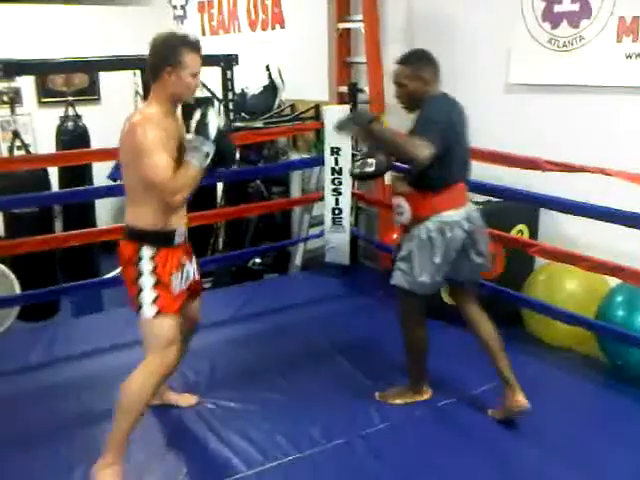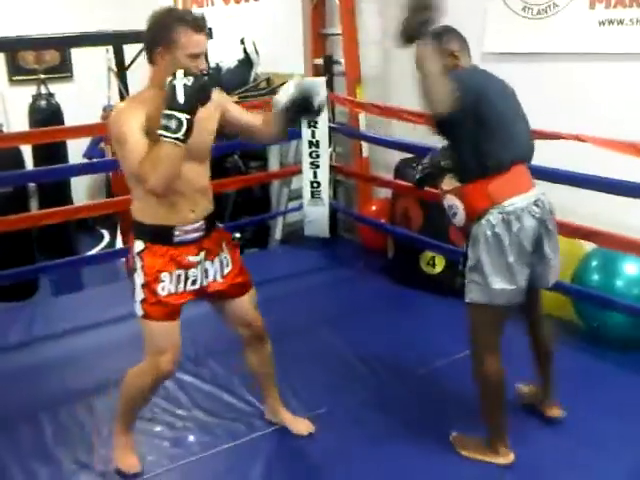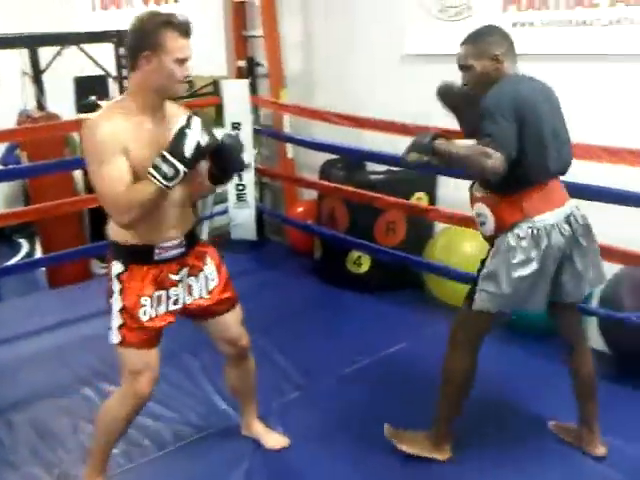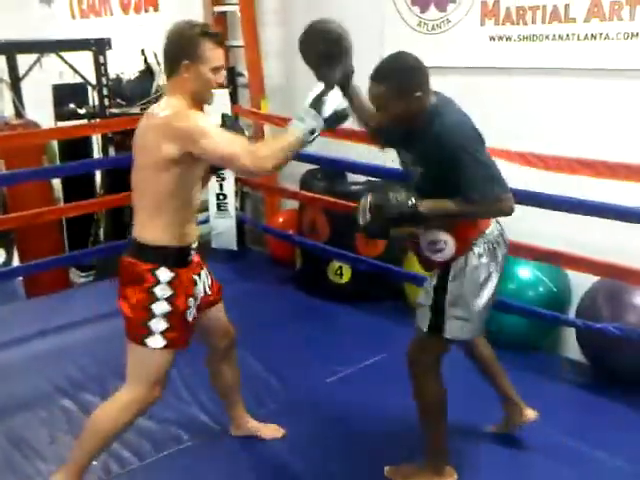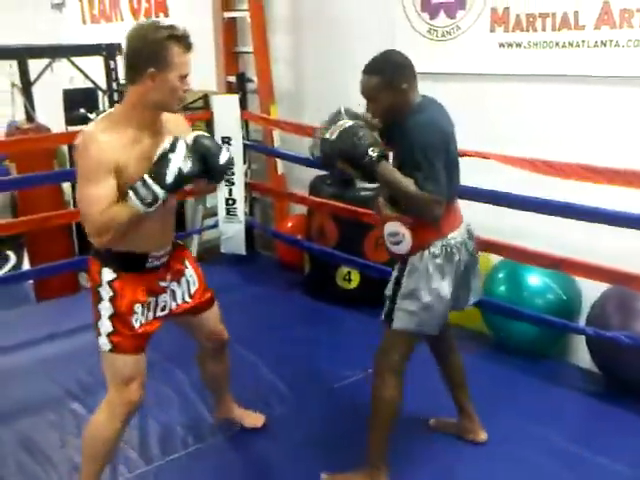
dt=0.7s
person 1, frame 1
left shoulder: (171, 121)
right shoulder: (145, 126)
right elbow: (172, 192)
left wrist: (205, 152)
right wrist: (200, 151)
left hip: (173, 245)
right hip: (149, 252)
left knee: (188, 322)
right knee: (162, 355)
left ankle: (160, 389)
person 1, frame 2
left shoulder: (208, 100)
right shoulder: (127, 115)
left elbow: (261, 131)
right elbow: (155, 181)
left wrist: (288, 107)
right wrist: (178, 116)
left hip: (209, 239)
right hip: (159, 249)
left knee: (252, 327)
right knee: (162, 361)
left ankle: (275, 408)
right ankle: (122, 430)
person 1, frame 3
left shoulder: (180, 117)
right shoulder: (104, 128)
right elbow: (124, 212)
left wrist: (221, 166)
right wrist: (174, 159)
left hip: (192, 255)
right hip: (138, 269)
left knee: (237, 344)
right knee: (138, 386)
left ankle: (251, 422)
person 1, frame 4
left shoulder: (176, 117)
right shoulder: (177, 122)
right elbow: (258, 162)
left wrist: (214, 159)
right wrist: (314, 119)
left hip: (181, 260)
right hip: (157, 271)
left knee: (224, 339)
right knee: (143, 390)
left ankle: (239, 420)
person 1, frame 5
left shoulder: (174, 123)
right shoulder: (98, 141)
left elbow: (206, 182)
right elbow: (99, 230)
left wrist: (212, 163)
right wrist: (157, 183)
left hip: (172, 262)
right hip: (123, 276)
left knee: (215, 337)
right knee: (125, 395)
left ankle: (225, 407)
person 2, frame 1
left shoulder: (434, 112)
right shoulder: (447, 109)
left elbow: (421, 155)
left wrist: (376, 129)
right wrist: (387, 155)
left hip: (436, 224)
right hip: (463, 216)
left knee: (410, 307)
right knee: (469, 304)
left ankle: (417, 386)
right ankle: (512, 391)
person 2, frame 2
left shoulder: (469, 85)
right shoulder: (495, 86)
left elbow: (440, 107)
left wrist: (421, 37)
right wrist: (450, 163)
left hip: (500, 219)
right hip: (531, 203)
left knee: (484, 338)
right knee: (532, 309)
left ankle: (495, 444)
right ankle: (546, 396)
person 2, frame 3
left shoulder: (499, 99)
right shoulder: (541, 91)
left elbow: (492, 163)
left wrist: (436, 146)
right wrist: (473, 120)
left hip: (526, 232)
right hip: (565, 219)
left knee: (464, 335)
right knee: (573, 331)
left ankle: (438, 441)
right ankle: (590, 434)
person 2, frame 4
left shoulder: (453, 133)
right shoulder: (420, 113)
left elbow: (500, 203)
right elbow: (380, 129)
left wrist: (415, 208)
right wrist: (346, 86)
left hip: (466, 254)
right hip: (460, 247)
left knee: (423, 358)
right knee: (461, 329)
right ankle: (514, 406)
person 2, frame 5
left shoulder: (424, 129)
right shoulder: (422, 110)
left elbow: (430, 207)
right elbow: (386, 134)
left wrist: (372, 162)
right wrist: (358, 132)
left hip: (428, 256)
right hip: (449, 245)
left knee: (388, 362)
right knee: (436, 332)
right ankle: (469, 421)
